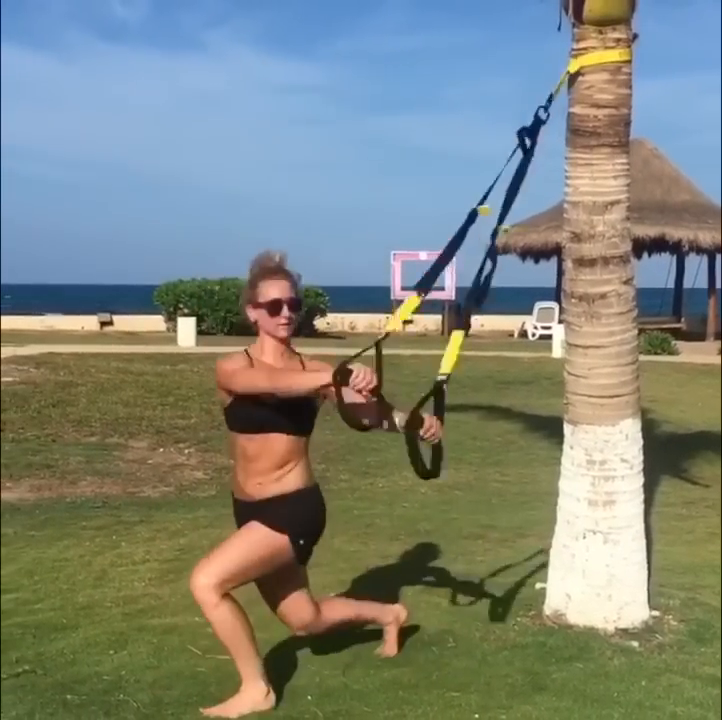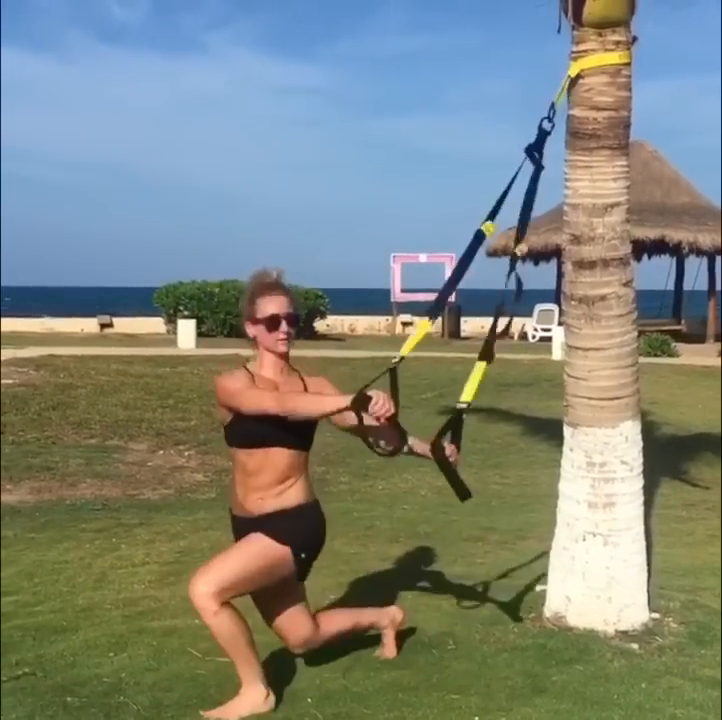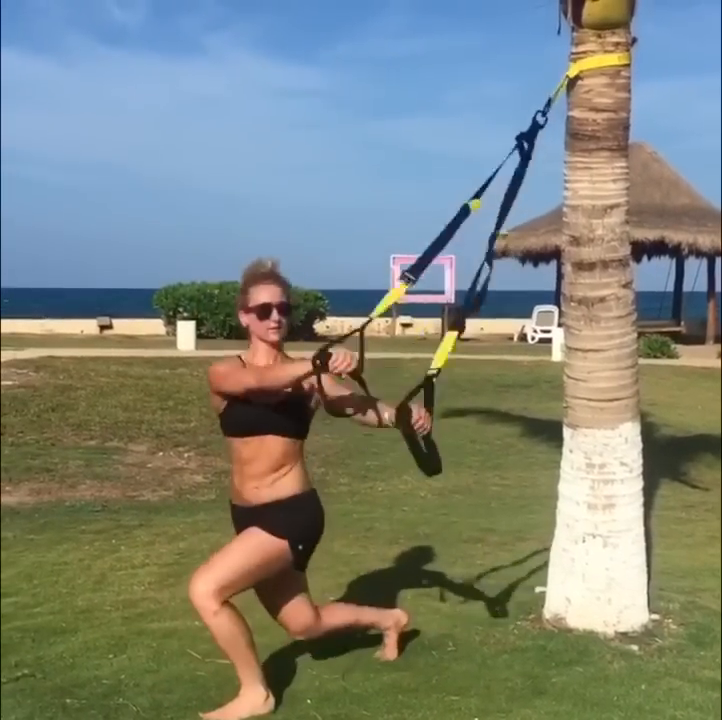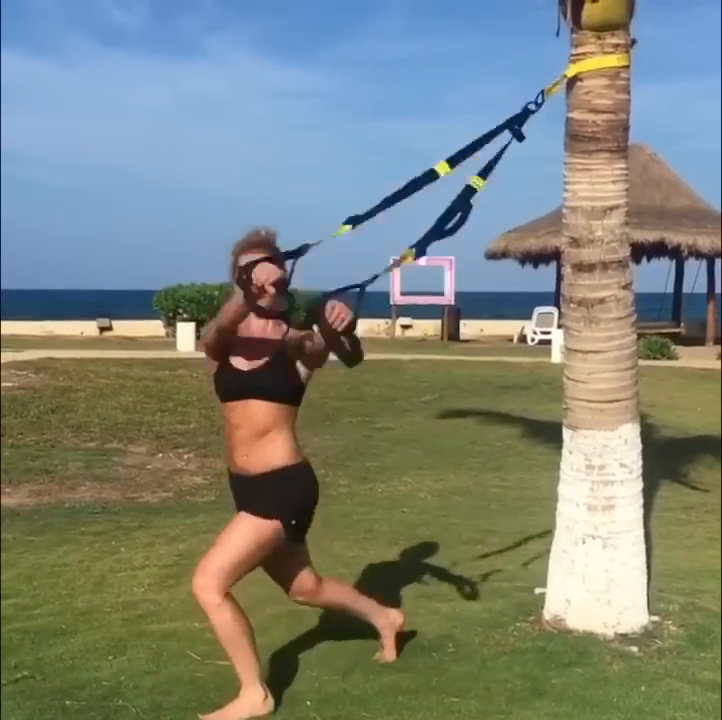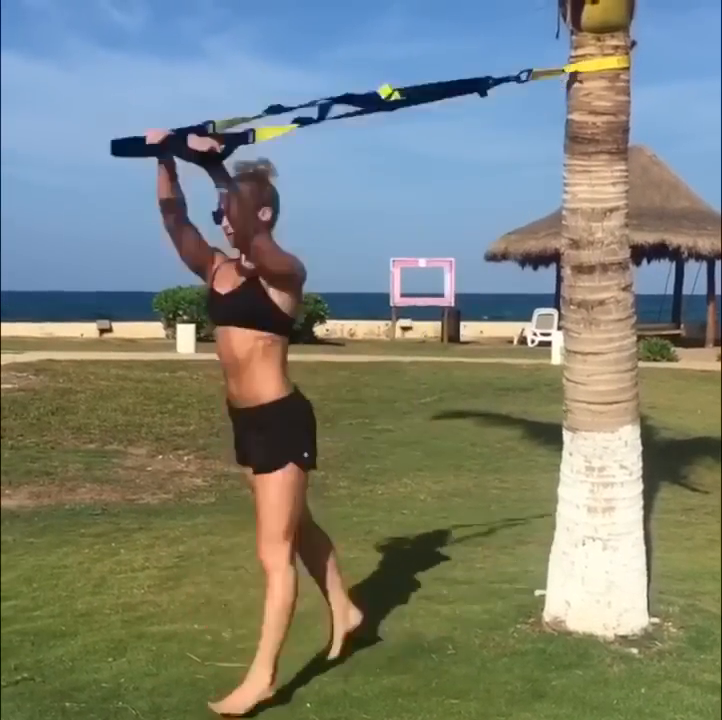
dt=0.1s
person 1, frame 1
left shoulder: (314, 370)
right shoulder: (230, 368)
left elbow: (367, 411)
right elbow: (273, 386)
left wrist: (409, 420)
right wrist: (337, 379)
left hip: (294, 509)
right hip: (250, 512)
left knee: (205, 583)
right knee: (304, 618)
right ankle: (387, 615)
person 1, frame 2
left shoulder: (316, 386)
right shoulder: (231, 386)
left elbow: (370, 430)
right elbow: (282, 406)
left wrist: (420, 446)
right wrist: (352, 402)
left hip: (296, 523)
right hip: (248, 527)
left knee: (205, 589)
right knee: (302, 637)
right ankle: (386, 618)
person 1, frame 3
left shoulder: (310, 376)
right shoulder: (224, 376)
left elbow: (349, 405)
right elbow: (263, 385)
left wrist: (396, 414)
right wrist: (318, 368)
left hip: (292, 513)
right hip: (248, 516)
left knee: (205, 588)
right knee: (303, 625)
right ankle: (388, 620)
person 1, frame 4
left shoulder: (299, 342)
right shoulder: (220, 343)
left elbow: (319, 353)
right elbow: (220, 328)
left wrist: (333, 330)
right wrist: (246, 290)
left hip: (285, 486)
right hip: (246, 488)
left knee: (208, 583)
right knee: (305, 587)
right ankle: (383, 618)
person 1, frame 5
left shoulder: (286, 271)
right shoulder: (217, 271)
left elbow: (264, 248)
right elbow: (180, 231)
left wrist: (218, 170)
right wrist: (166, 172)
left hip: (283, 423)
right hip: (246, 422)
left knee: (274, 550)
right knee: (295, 526)
right ankle: (343, 611)
